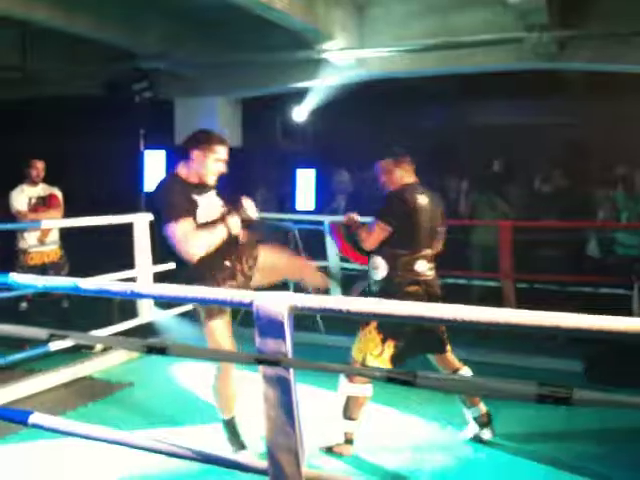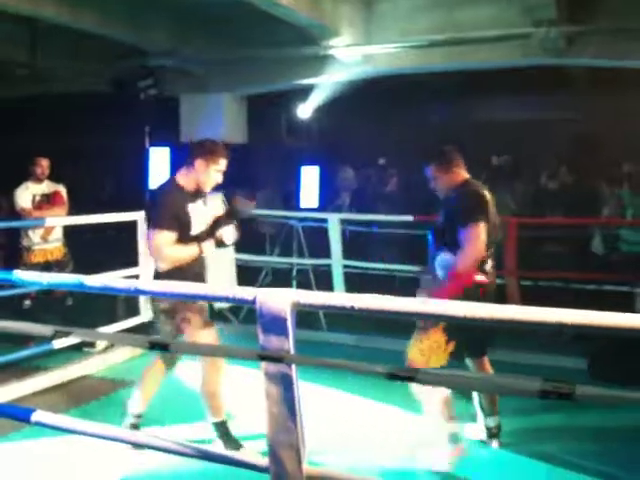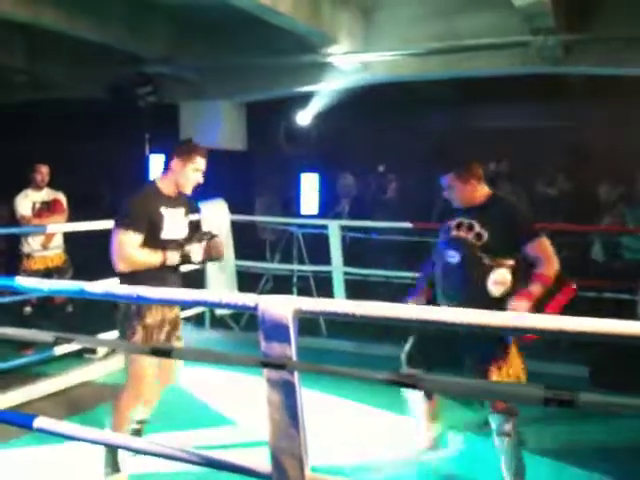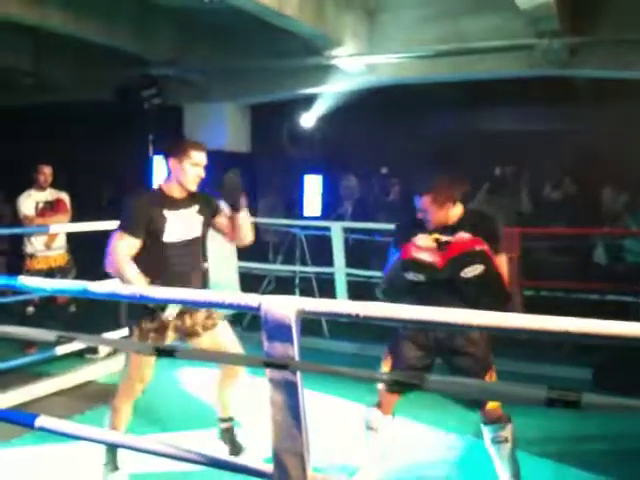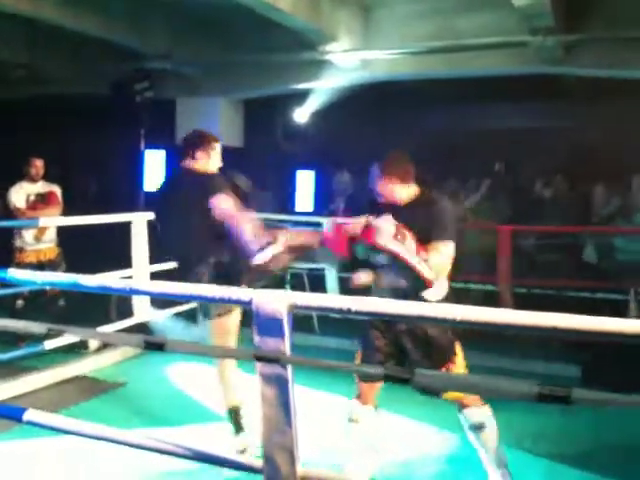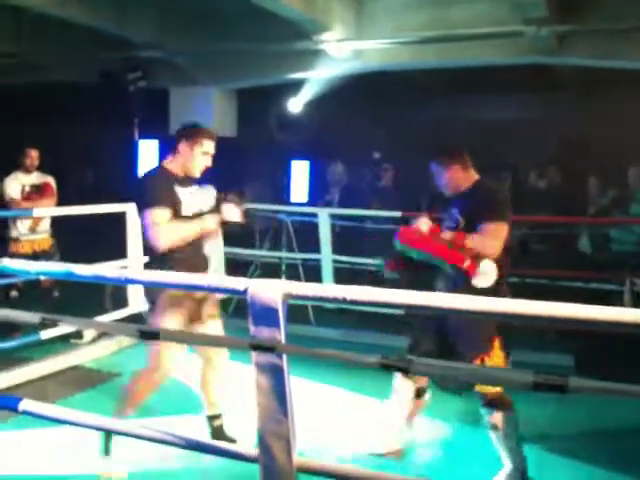
dt=0.4s
person 1, frame 1
left shoulder: (205, 184)
right shoulder: (169, 194)
right elbow: (191, 249)
left wrist: (239, 219)
right wrist: (231, 220)
left hip: (238, 261)
right hip: (211, 281)
left knee: (290, 262)
right knee: (227, 358)
right ankle: (231, 430)
person 1, frame 2
left shoulder: (196, 194)
right shoulder: (166, 199)
left elbow: (207, 227)
right elbow: (163, 258)
left wrist: (230, 214)
right wrist: (211, 243)
right hip: (175, 295)
left knee: (167, 357)
right knee: (214, 358)
left ankle: (133, 424)
right ankle: (222, 430)
person 1, frame 3
left shoulder: (183, 202)
right shoulder: (140, 202)
right elbow: (122, 258)
left wrist: (202, 247)
right wrist: (177, 255)
right hip: (141, 303)
left knee: (168, 371)
right knee: (137, 380)
left ankle: (136, 430)
person 1, frame 4
left shoulder: (202, 202)
right shoulder: (143, 206)
left elbow: (243, 238)
right elbow: (115, 260)
left wrist: (238, 203)
left hip: (195, 304)
right hip: (154, 310)
left knee: (235, 359)
right knee: (134, 384)
left ankle: (227, 430)
person 1, frame 5
left shoulder: (169, 192)
right shoulder: (205, 181)
right elbow: (232, 217)
right wrist: (263, 242)
left hip: (197, 277)
right hip: (223, 266)
left knee: (224, 353)
left ankle: (239, 428)
person 1, frame 6
left shoulder: (197, 185)
right shoulder: (155, 184)
left elbow: (204, 233)
right elbow: (161, 239)
left wrist: (221, 216)
right wrist: (214, 218)
right hip: (170, 284)
left knee: (217, 355)
right knee: (158, 368)
left ankle: (217, 430)
right ankle: (110, 437)
person 2, frame 1
left shoulder: (396, 198)
right shoulder: (433, 201)
left elbow: (368, 241)
left wrist: (353, 223)
left hip: (399, 293)
right hip: (427, 287)
left knee: (360, 363)
right knee: (443, 355)
left ankle: (346, 439)
right ankle: (482, 421)
person 2, frame 2
left shoulder: (465, 197)
right shoulder: (476, 194)
left elbow: (474, 248)
left wrist: (440, 287)
right wrist: (444, 281)
left hip: (461, 293)
right hip: (476, 291)
left knee: (419, 361)
right knee: (478, 360)
right ankle: (491, 428)
person 2, frame 3
left shoulder: (509, 213)
right shoulder: (453, 213)
left elbow: (549, 262)
right elbow: (439, 255)
left wrist: (526, 298)
right wrist: (420, 292)
right hip: (450, 311)
right knee: (413, 362)
right ankle: (428, 432)
person 2, frame 4
left shoulder: (483, 225)
right shoulder: (411, 228)
left elbow: (501, 281)
right elbow: (390, 283)
left wrist: (481, 259)
right wrist: (411, 260)
left hip: (464, 328)
right hip: (417, 325)
left knee: (490, 406)
right knee: (385, 397)
person 2, frame 5
left shoulder: (436, 209)
right shoulder: (379, 209)
left elbow: (435, 271)
right elbow: (367, 253)
left wrist: (396, 243)
left knee: (462, 393)
right knee: (364, 388)
person 2, frame 6
left shoulder: (491, 197)
right shoulder: (454, 202)
left elbow: (490, 246)
left wrist: (439, 235)
left knee: (489, 387)
right knee: (410, 370)
right ankle: (395, 439)
person 3, frame 1
left shoulder: (53, 191)
right shoulder: (17, 193)
left elbow: (58, 213)
right elbow: (22, 219)
left wrist: (33, 215)
right wrist: (47, 215)
left hip: (52, 249)
right hip: (28, 251)
person 3, frame 2
left shoulder: (58, 188)
right shoulder: (22, 191)
left elbow: (62, 211)
right elbow: (26, 216)
left wrist: (37, 213)
right wrist: (51, 212)
left hip: (56, 246)
right hip: (32, 248)
person 3, frame 3
left shoulder: (57, 196)
right shoulder: (22, 198)
left elbow: (62, 217)
right elbow: (26, 223)
left wrist: (37, 220)
right wrist: (51, 219)
left hip: (56, 254)
right hip: (32, 256)
left knee: (61, 295)
person 3, frame 4
left shoulder: (61, 196)
right shoulder: (25, 198)
left elbow: (65, 217)
right elbow: (28, 223)
left wrist: (40, 220)
right wrist: (54, 219)
left hip: (59, 253)
right hip: (35, 255)
left knee: (64, 295)
right knee: (32, 296)
person 3, frame 5
left shoulder: (52, 188)
right shoulder: (16, 190)
left elbow: (57, 210)
right elbow: (20, 215)
left wrist: (30, 213)
right wrist: (45, 212)
left hip: (50, 247)
right hip: (25, 249)
person 3, frame 6
left shoulder: (47, 180)
right shoulder: (11, 181)
left elbow: (51, 202)
right elbow: (15, 206)
left wrist: (26, 204)
right wrist: (40, 204)
left hip: (44, 237)
right hip: (20, 239)
